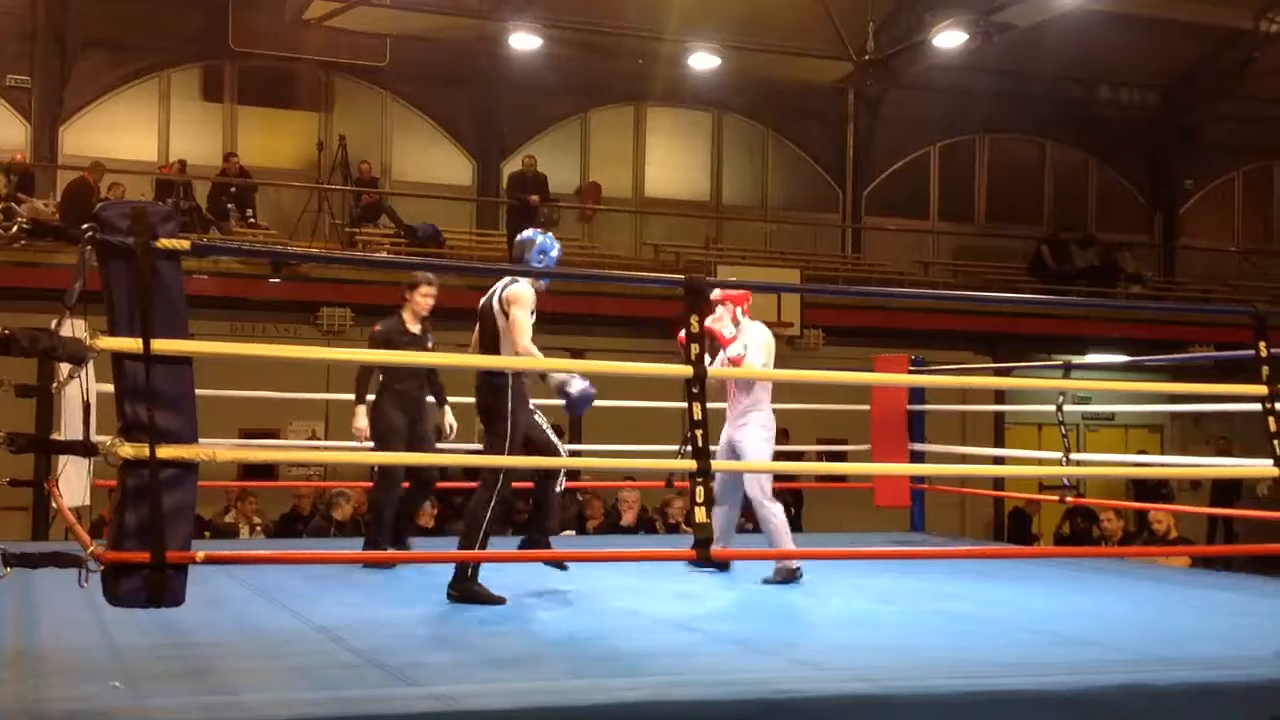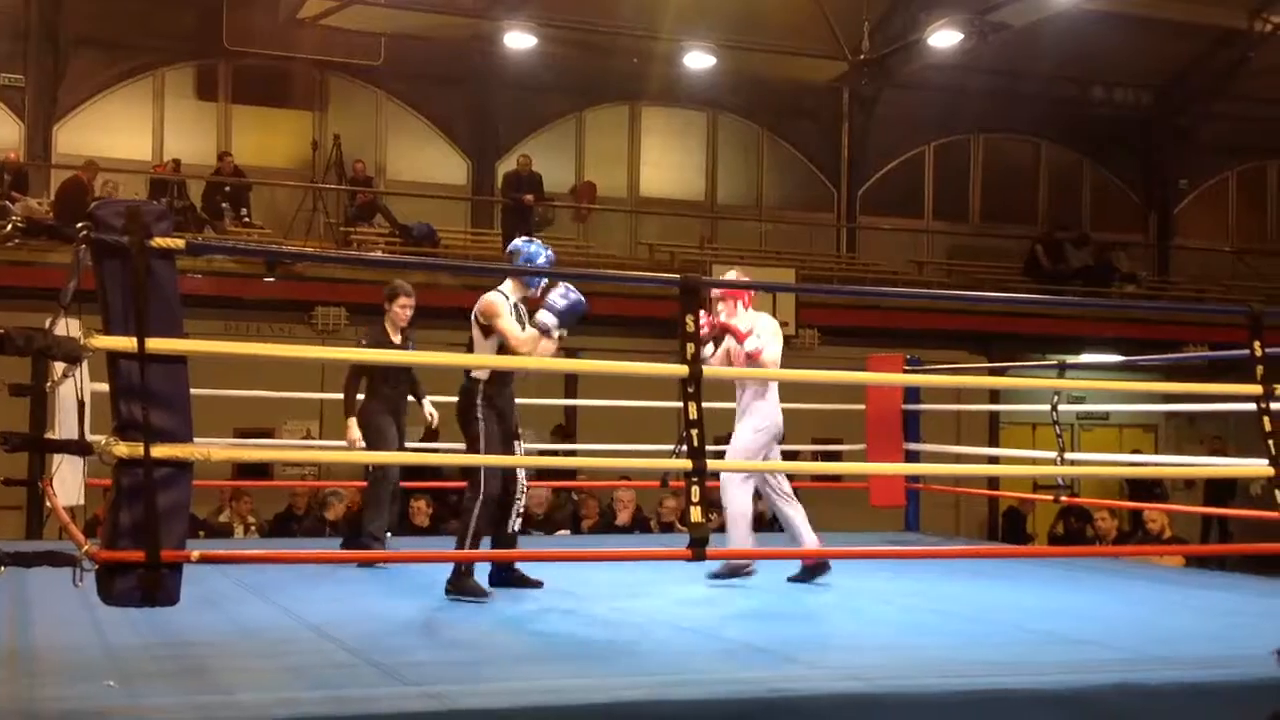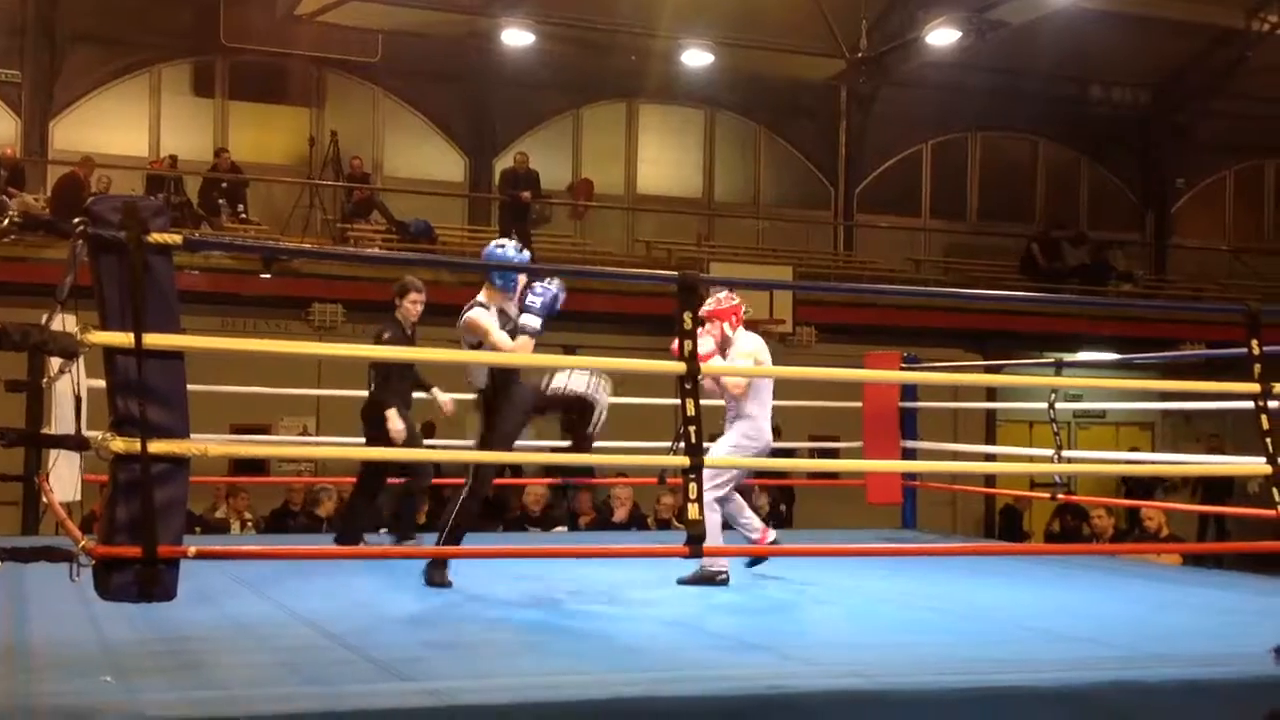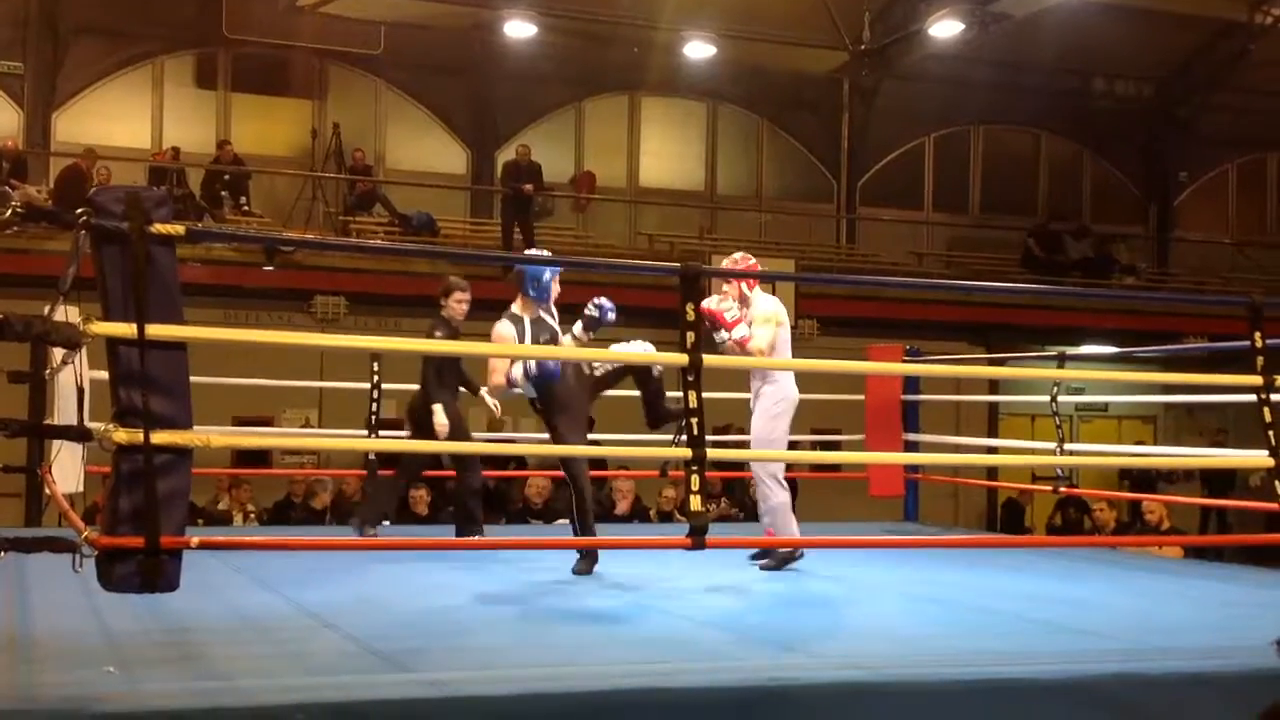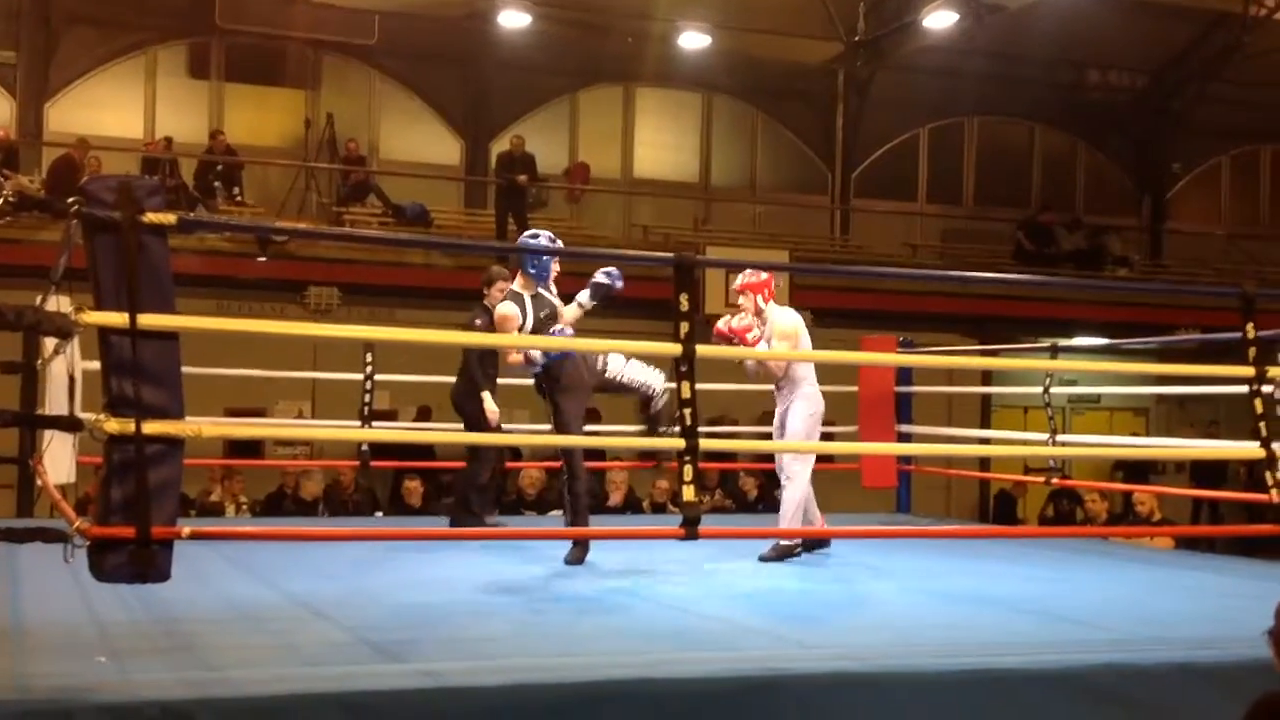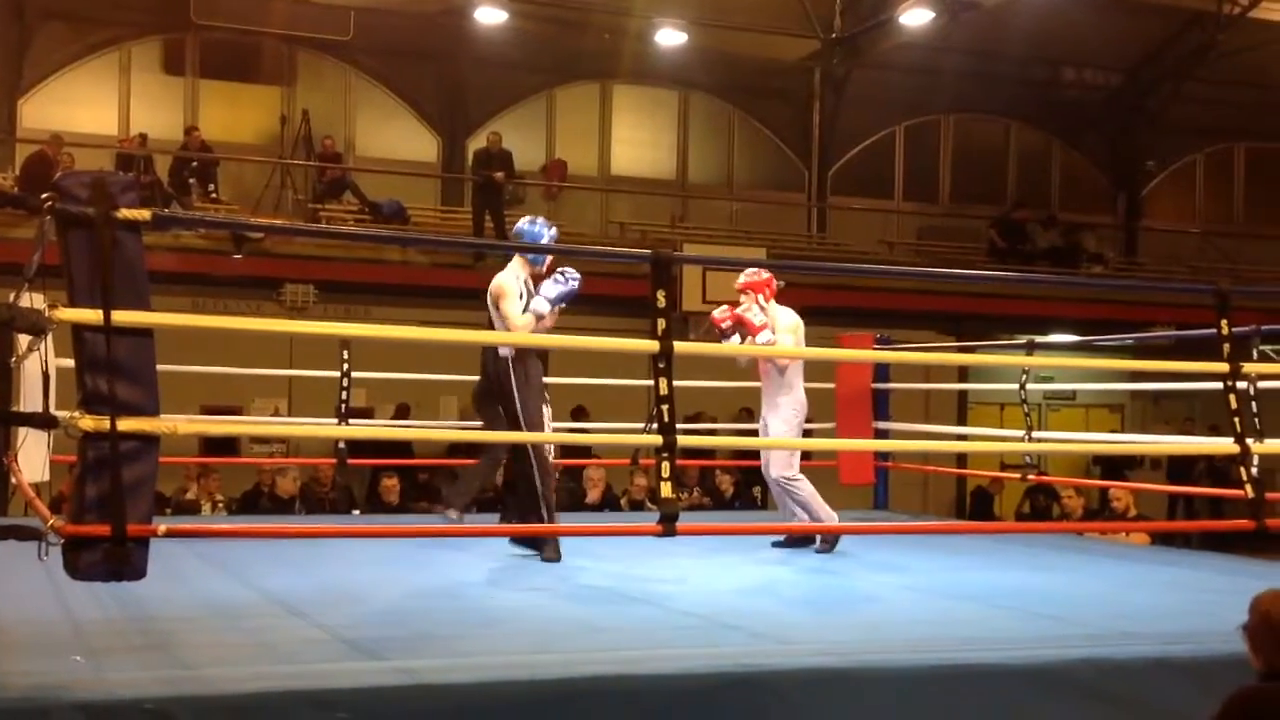
dt=0.3s
person 1, frame 1
left shoulder: (496, 291)
right shoulder: (521, 291)
left elbow: (476, 347)
right elbow: (521, 346)
right wrist: (563, 379)
left hip: (496, 388)
right hip: (505, 392)
left knee: (554, 455)
right knee: (494, 483)
left ankle: (537, 540)
right ankle: (463, 581)
person 1, frame 2
left shoulder: (517, 306)
right shoulder: (494, 301)
left elbow: (537, 354)
right elbow: (522, 347)
left wrist: (559, 323)
right wrist: (551, 313)
left hip: (502, 401)
right hip: (480, 402)
left knee: (514, 488)
right knee: (486, 486)
left ankle: (502, 568)
right ankle: (461, 574)
person 1, frame 3
left shoulder: (508, 302)
right shoulder: (474, 317)
right elbow: (517, 355)
left wrist: (537, 307)
right wrist: (533, 315)
left hip: (525, 389)
right hip: (500, 401)
left knee: (592, 388)
right knee: (478, 484)
right ankle: (438, 562)
person 1, frame 4
left shoulder: (546, 309)
right shoulder: (506, 330)
right elbow: (495, 382)
left wrist: (587, 326)
right wrist: (530, 370)
left hip: (578, 376)
right hip: (554, 402)
left knee: (641, 351)
right knee: (577, 477)
left ankle: (658, 413)
right ankle: (588, 549)
person 1, frame 5
left shoulder: (545, 289)
right shoulder: (508, 310)
right elbow: (511, 360)
left wrist: (592, 294)
right wrist: (536, 354)
left hip: (586, 364)
right hip: (557, 382)
left knee: (652, 381)
right knee: (573, 460)
right ankle: (580, 539)
person 1, frame 6
left shoulder: (525, 282)
right shoulder: (505, 281)
left elbow: (539, 328)
right elbow: (519, 331)
left wrist: (558, 299)
right wrist: (546, 299)
left hip: (529, 370)
right hip: (510, 372)
right knee: (536, 456)
left ankle: (523, 528)
right ankle: (545, 535)
person 2, frame 1
left shoulder: (758, 334)
right shoulder: (729, 336)
left elbow: (752, 372)
left wrist: (728, 341)
left hip: (756, 423)
right hip: (733, 425)
left knee: (758, 492)
right knee: (722, 491)
left ankle: (788, 564)
person 2, frame 2
left shoulder: (763, 324)
right shoulder: (731, 332)
left elbow: (771, 365)
right elbow: (714, 368)
left wrist: (744, 335)
right wrist: (705, 340)
left hip: (761, 414)
right hip: (750, 416)
left knee: (733, 481)
right knee: (776, 490)
left ankle: (739, 559)
right ankle: (813, 554)
person 2, frame 3
left shoulder: (747, 343)
right shoulder: (733, 347)
left elbow: (736, 387)
right elbow: (715, 389)
left wrist: (706, 359)
right wrist: (694, 361)
left hip: (749, 431)
right hip: (743, 430)
left knee: (707, 489)
right knee: (720, 490)
left ankle: (714, 567)
right ankle: (762, 535)
person 2, frame 4
left shoulder: (766, 306)
right shoulder: (751, 309)
left elbow: (759, 352)
right elbow: (736, 354)
left wrist: (733, 322)
right wrist: (717, 325)
left hip: (776, 393)
right hip: (766, 393)
left knee: (766, 470)
right knee: (764, 469)
left ankle: (787, 545)
right ankle: (775, 536)
person 2, frame 5
left shoulder: (783, 319)
right shoulder: (763, 323)
left elbow: (779, 369)
right elbow: (754, 370)
left wrist: (753, 340)
right wrist: (734, 342)
left hip: (804, 398)
right hip: (786, 402)
left knee: (794, 467)
right knee: (787, 468)
left ankle: (788, 540)
right ankle: (817, 532)
person 2, frame 6
left shoulder: (785, 319)
right shoulder: (762, 319)
left elbow: (783, 359)
left wrist: (758, 330)
right wrist: (729, 332)
left hip: (787, 404)
right hip: (770, 404)
left knee: (783, 472)
right knee: (771, 472)
left ankle: (828, 523)
person 3, frame 1
left shoulder: (427, 333)
right shoulder: (387, 328)
right elbow: (366, 371)
left wrist: (446, 409)
right wrist: (360, 410)
left hip: (418, 411)
right hip: (390, 409)
left knee: (427, 477)
right knee: (392, 477)
left ankle: (397, 537)
right ankle: (375, 548)
person 3, frame 2
left shoulder: (407, 339)
right shoulder: (372, 339)
right elbow: (352, 382)
left wrist: (424, 401)
right wrist: (351, 422)
left hip: (397, 414)
right hip: (377, 413)
left knee: (386, 478)
right knee: (386, 476)
left ankle: (355, 541)
right ankle: (371, 545)
person 3, frame 3
left shoulder: (408, 331)
right shoulder: (389, 333)
right elbow: (378, 379)
left wrist: (434, 392)
right wrist: (391, 414)
left hip: (379, 411)
right hip: (385, 410)
left knee: (373, 475)
right knee: (420, 470)
left ankle: (347, 536)
right ankle: (403, 532)
person 3, frame 4
left shoulder: (451, 330)
right shoulder: (440, 331)
right elbow: (429, 374)
left wrist: (482, 393)
right wrist: (438, 410)
left hip: (427, 406)
right hip: (439, 405)
left knee: (410, 467)
right knee: (470, 464)
left ankle: (368, 519)
right ankle: (470, 530)
person 3, frame 5
left shoulder: (491, 319)
right shoulder: (480, 320)
right elbow: (471, 363)
right wrist: (486, 397)
left hip: (476, 394)
right hip: (473, 394)
left knee: (492, 454)
right knee: (483, 458)
left ankle: (478, 514)
right ankle: (463, 521)
person 3, frame 6
left shoulder: (515, 321)
right shoulder: (502, 320)
right elbow: (493, 362)
right wrist: (514, 395)
left hip: (505, 393)
right hip: (495, 393)
left knee: (518, 452)
right knee: (496, 451)
left ankle: (513, 513)
right ankle: (454, 503)
